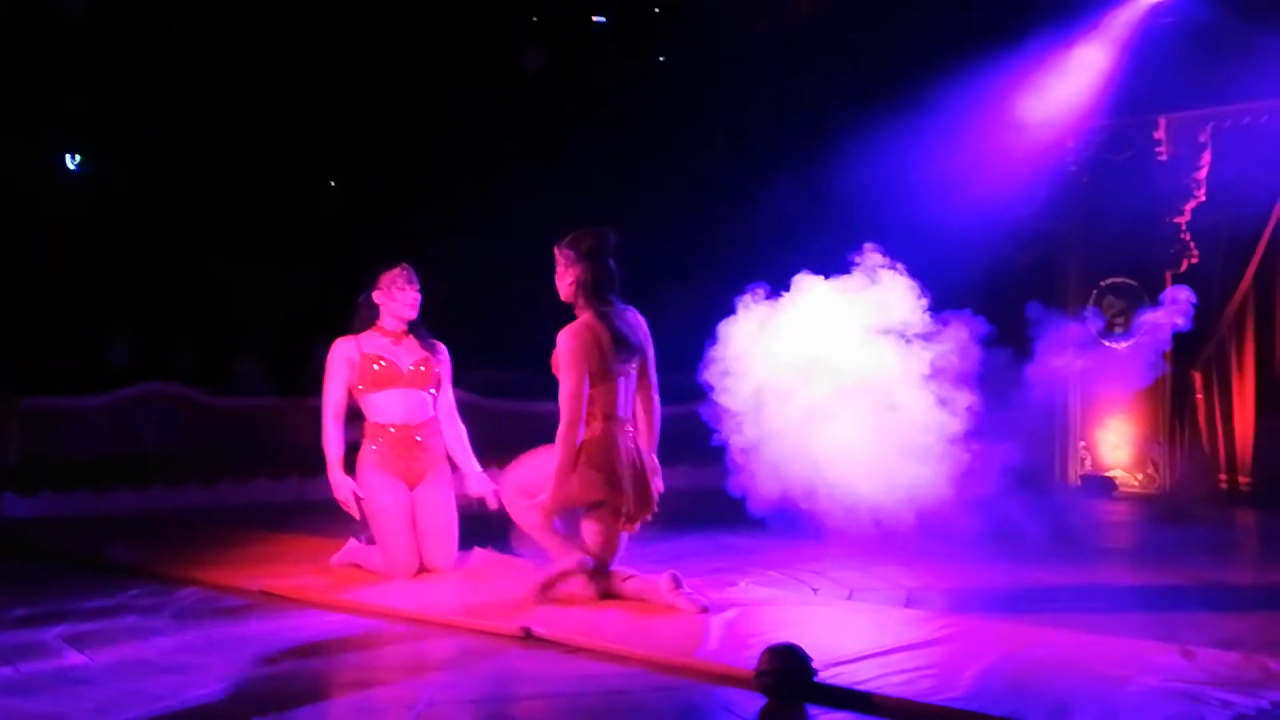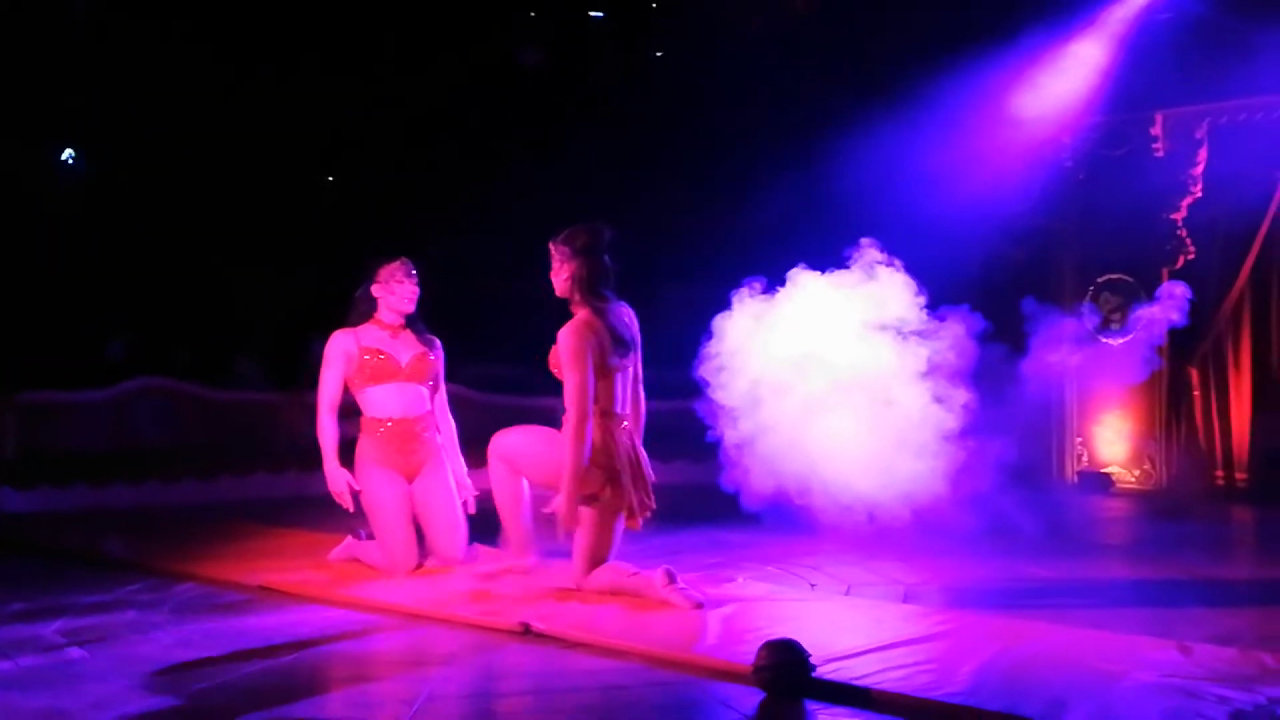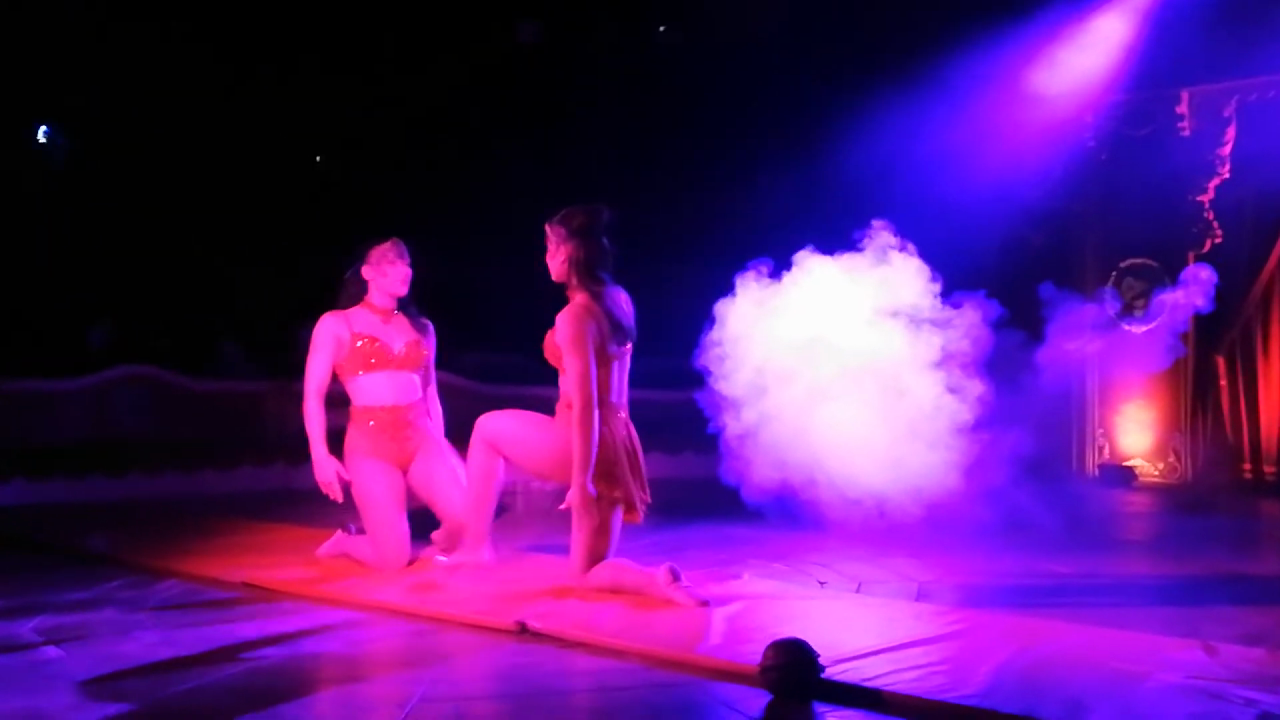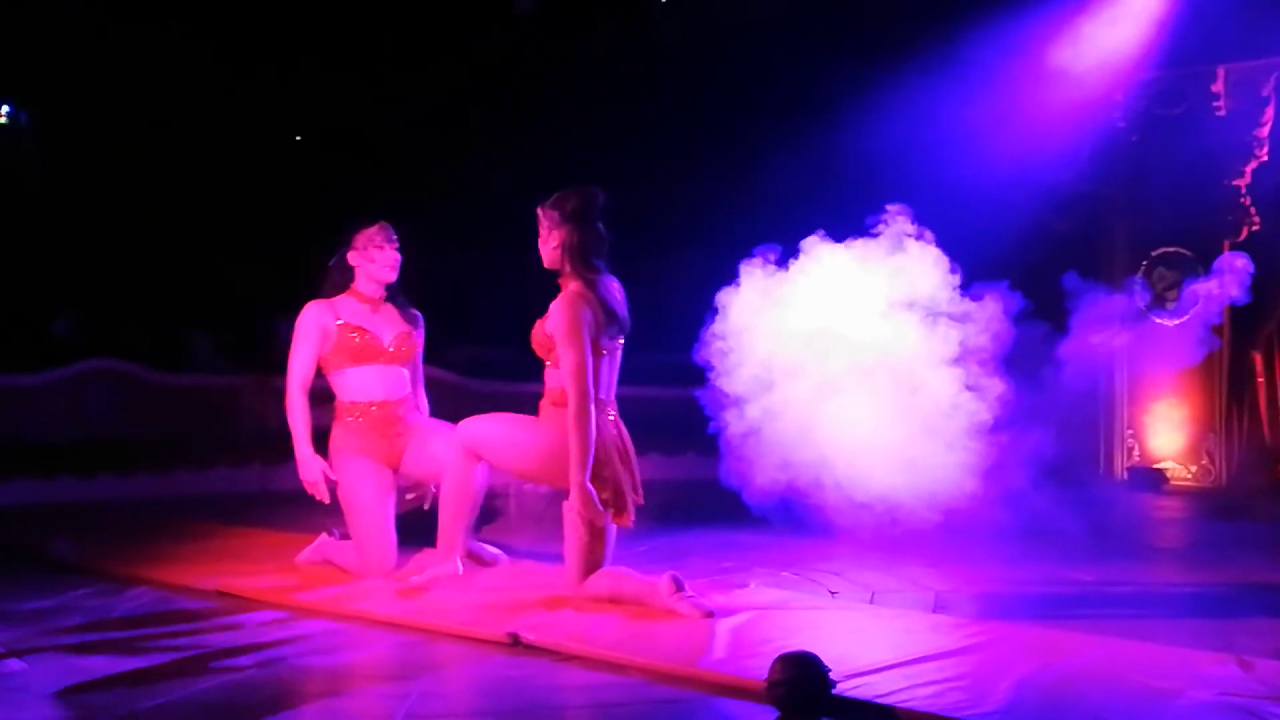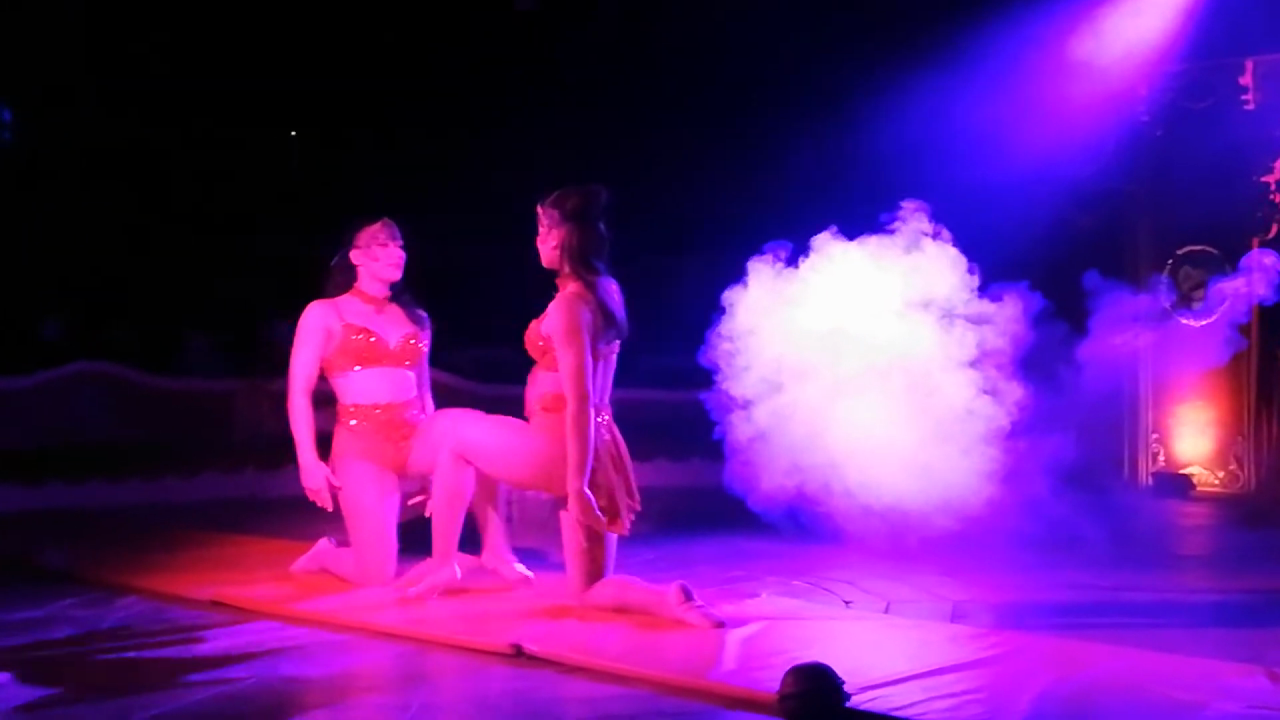
dt=0.1s
person 1, frame 1
left shoulder: (575, 336)
right shoulder: (633, 321)
left elbow: (573, 422)
right elbow: (650, 400)
left wrist: (553, 489)
right wrist: (648, 460)
left hip: (594, 457)
right hip: (630, 457)
left knee: (514, 482)
right knee: (594, 578)
left ankle: (569, 559)
right ankle: (657, 587)
person 1, frame 2
left shoulder: (575, 333)
right shoulder: (622, 315)
left elbow: (580, 417)
left wrist: (568, 490)
left hip: (592, 454)
right hip: (624, 453)
left knee: (502, 447)
right knee: (590, 576)
left ankle: (520, 550)
right ankle: (657, 584)
person 1, frame 3
left shoulder: (575, 317)
right shoulder: (618, 300)
left elbow: (585, 405)
left wrist: (579, 481)
left hip: (583, 445)
right hip: (618, 444)
left knee: (487, 429)
right knee: (588, 571)
left ankle: (476, 544)
right ankle: (658, 580)
person 1, frame 4
left shoulder: (568, 305)
right shoulder: (610, 289)
left elbow: (580, 398)
left wrist: (579, 478)
left hip: (567, 443)
right hip: (607, 444)
left knee: (469, 435)
right knee: (585, 580)
left ankle: (449, 556)
right ankle: (660, 591)
person 1, frame 5
left shoulder: (567, 307)
right shoulder: (606, 290)
left elbow: (579, 403)
left wrist: (576, 486)
left hip: (563, 449)
right hip: (603, 451)
left knee: (454, 435)
right knee: (590, 589)
left ankle: (444, 564)
right ankle: (668, 600)
person 2, frame 1
left shoulder: (435, 351)
right shoulder: (348, 348)
left elbow: (448, 417)
right elbow: (332, 416)
left wrist: (472, 471)
right wrist: (336, 472)
left hip: (431, 460)
right hip: (380, 461)
left knee: (442, 563)
right knee: (403, 567)
right ankle: (357, 551)
person 2, frame 2
left shoulder: (430, 345)
right shoulder: (346, 342)
left elbow: (442, 411)
right elbow: (326, 410)
left wrist: (456, 467)
right wrist: (332, 466)
left hip: (429, 450)
right hip: (378, 454)
left knee: (451, 555)
right knee: (402, 563)
right ankle: (356, 546)
person 2, frame 3
left shoulder: (422, 329)
right shoulder: (335, 325)
right elbow: (314, 395)
left wrist: (441, 451)
right wrist: (320, 454)
left hip: (421, 439)
right hip: (369, 444)
left knee: (466, 517)
right knee: (394, 559)
left ankle: (449, 536)
right ankle: (346, 542)
person 2, frame 4
left shoulder: (411, 319)
right shoulder: (320, 314)
right elbow: (296, 390)
left wrist: (424, 464)
right wrist: (305, 454)
left hip: (410, 432)
right hip: (356, 439)
right knee: (378, 565)
right ankle: (328, 547)
person 2, frame 5
left shoulder: (417, 319)
right shoulder: (324, 314)
right elbow: (299, 393)
right wrist: (308, 459)
left hip: (416, 436)
right hip: (360, 444)
right knee: (377, 575)
left ankle: (496, 548)
right ankle: (326, 555)
